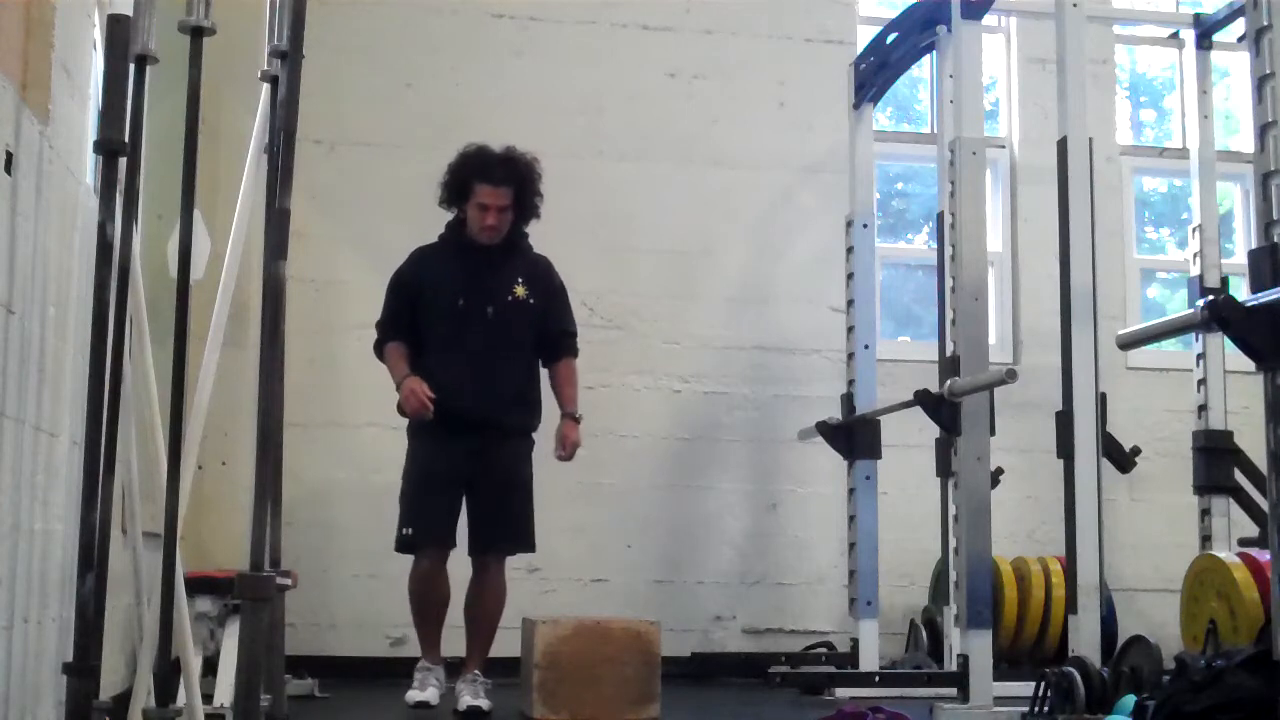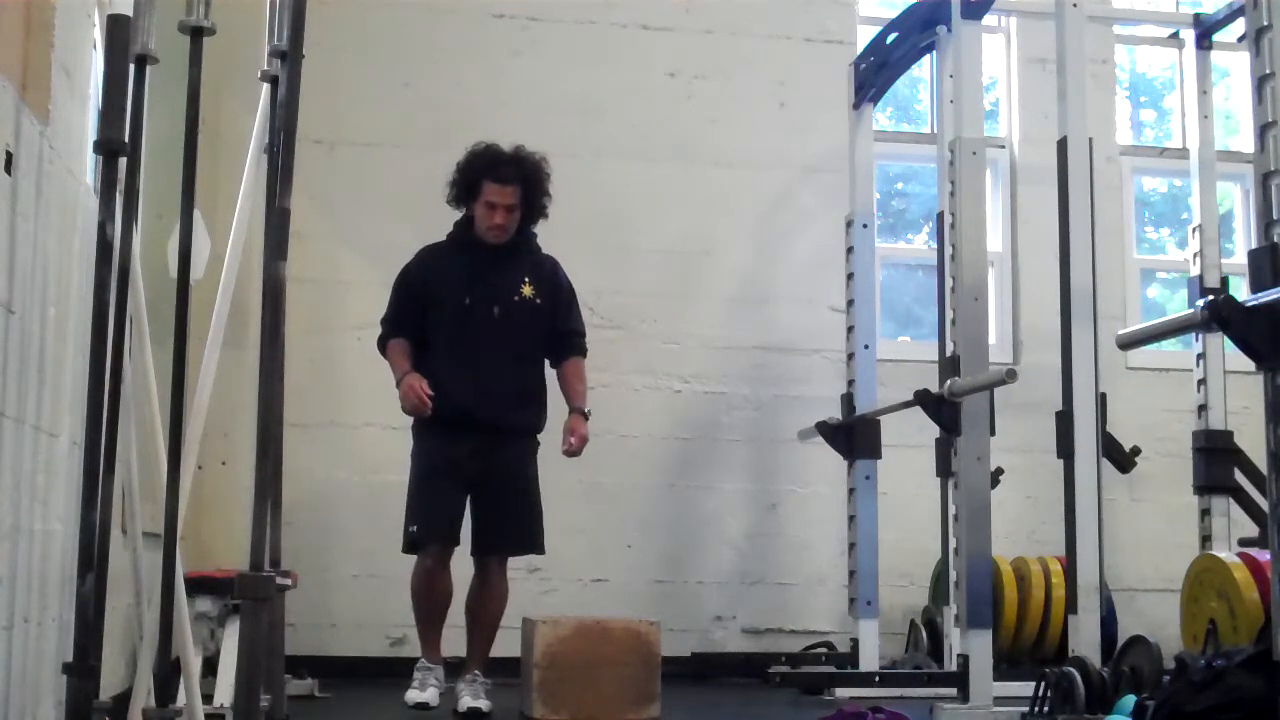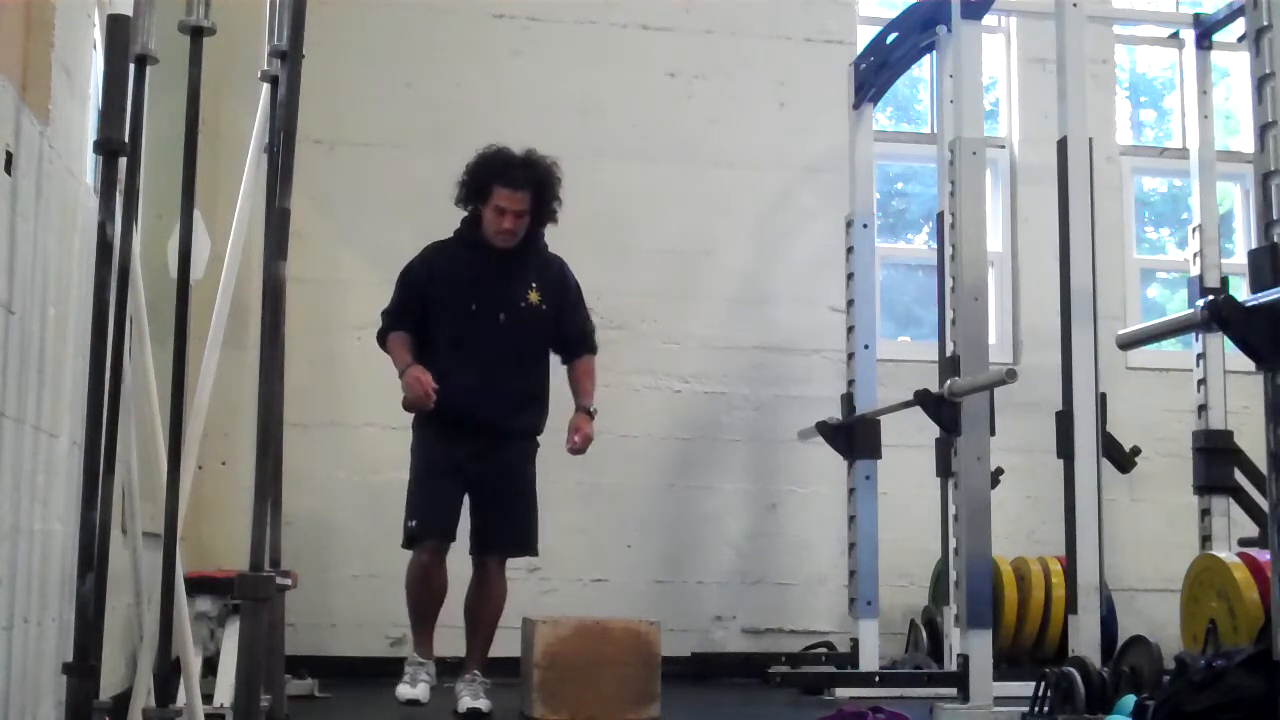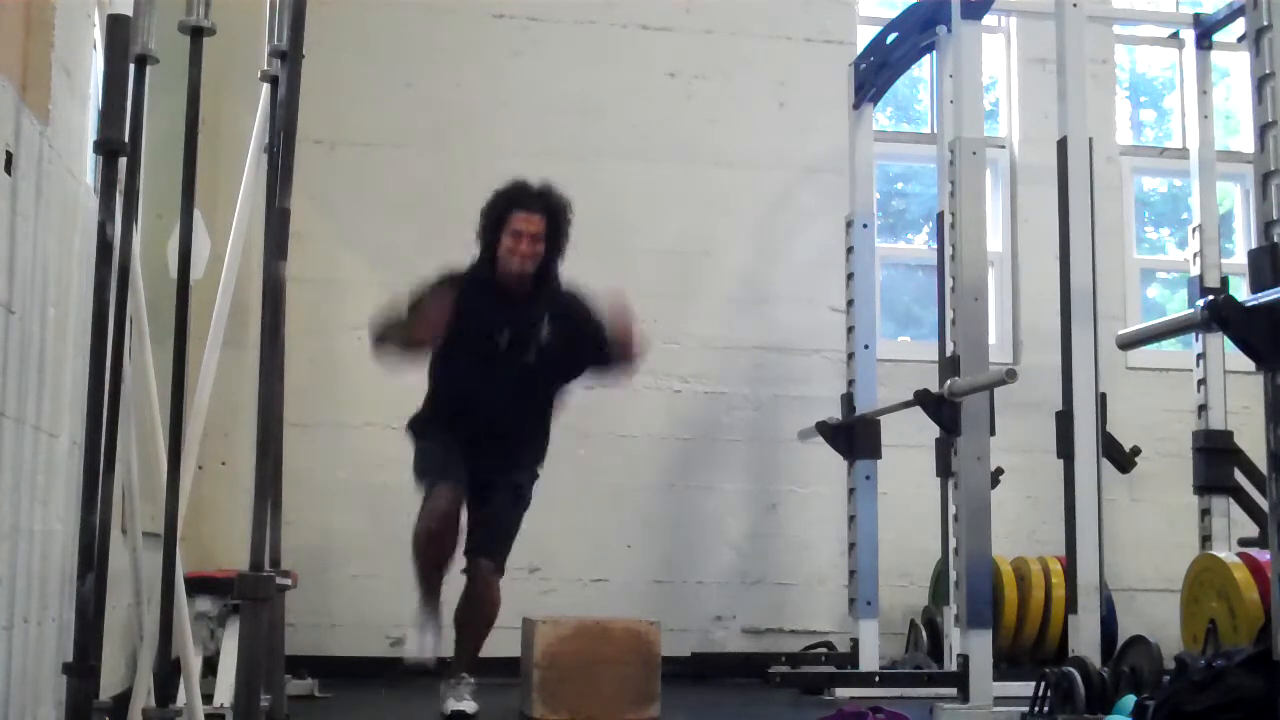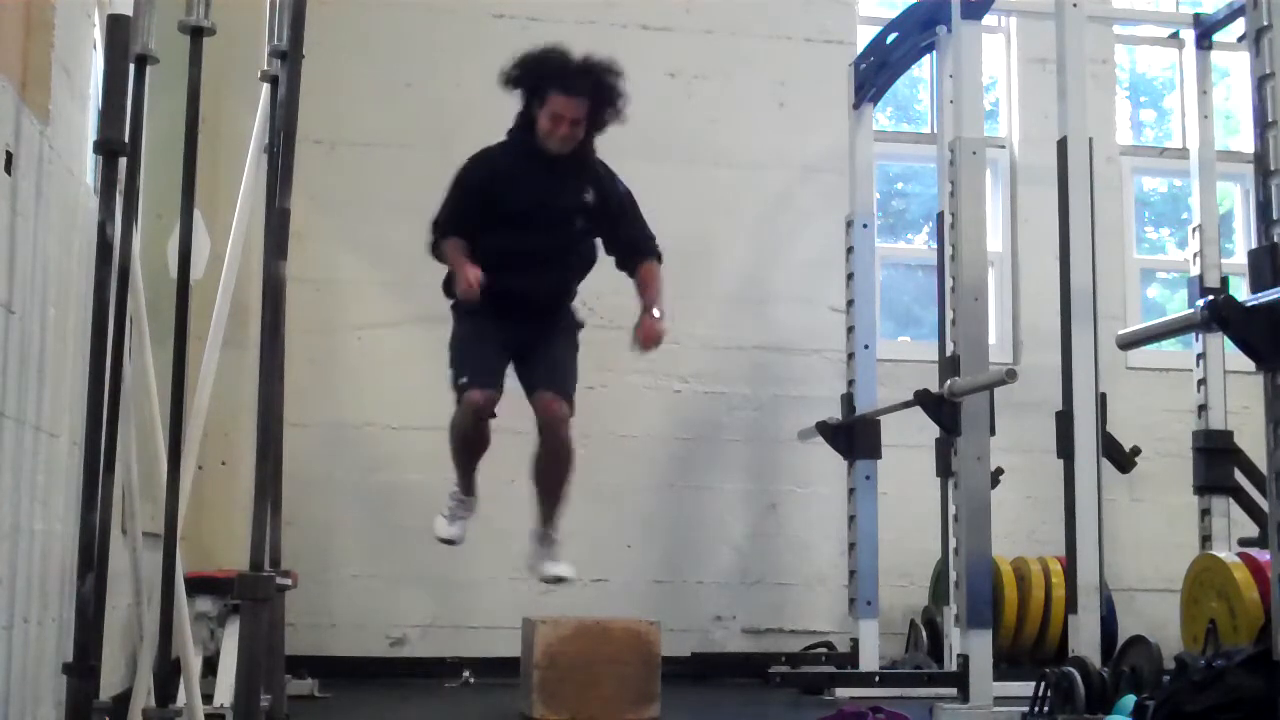
dt=0.3s
person 1, frame 1
left shoulder: (537, 273)
right shoulder: (425, 265)
left elbow: (559, 350)
right elbow: (391, 335)
left wrist: (569, 415)
right wrist: (405, 378)
left hip: (506, 440)
right hip: (436, 435)
left knee: (491, 560)
right knee: (429, 552)
right ankle: (429, 665)
person 1, frame 2
left shoulder: (545, 273)
right shoulder: (432, 264)
left elbow: (568, 348)
right elbow: (395, 330)
left wrist: (578, 410)
right wrist: (405, 374)
left hip: (512, 440)
right hip: (441, 435)
left knee: (493, 560)
right knee: (432, 551)
right ankle: (429, 664)
person 1, frame 3
left shoulder: (552, 275)
right shoulder: (438, 262)
left elbow: (579, 346)
right elbow: (396, 324)
left wrist: (584, 408)
right wrist: (408, 367)
left hip: (511, 440)
right hip: (441, 432)
left knee: (491, 560)
right knee: (429, 547)
right ankle: (421, 660)
person 1, frame 4
left shoulder: (564, 310)
right shoulder: (455, 292)
left elbow: (613, 359)
right elbow: (388, 340)
left wrist: (623, 341)
right wrist: (416, 331)
left hip: (512, 456)
right hip: (447, 439)
left knee: (486, 569)
right knee: (438, 507)
right ankle: (428, 613)
person 1, frame 5
left shoulder: (599, 181)
right shoulder: (492, 165)
left elbow: (638, 248)
right elbow: (447, 233)
left wrist: (651, 310)
right wrist: (462, 266)
left hip: (550, 320)
right hip: (485, 312)
left knee: (555, 418)
right knee: (476, 402)
left ankle: (546, 538)
right ankle: (464, 493)
